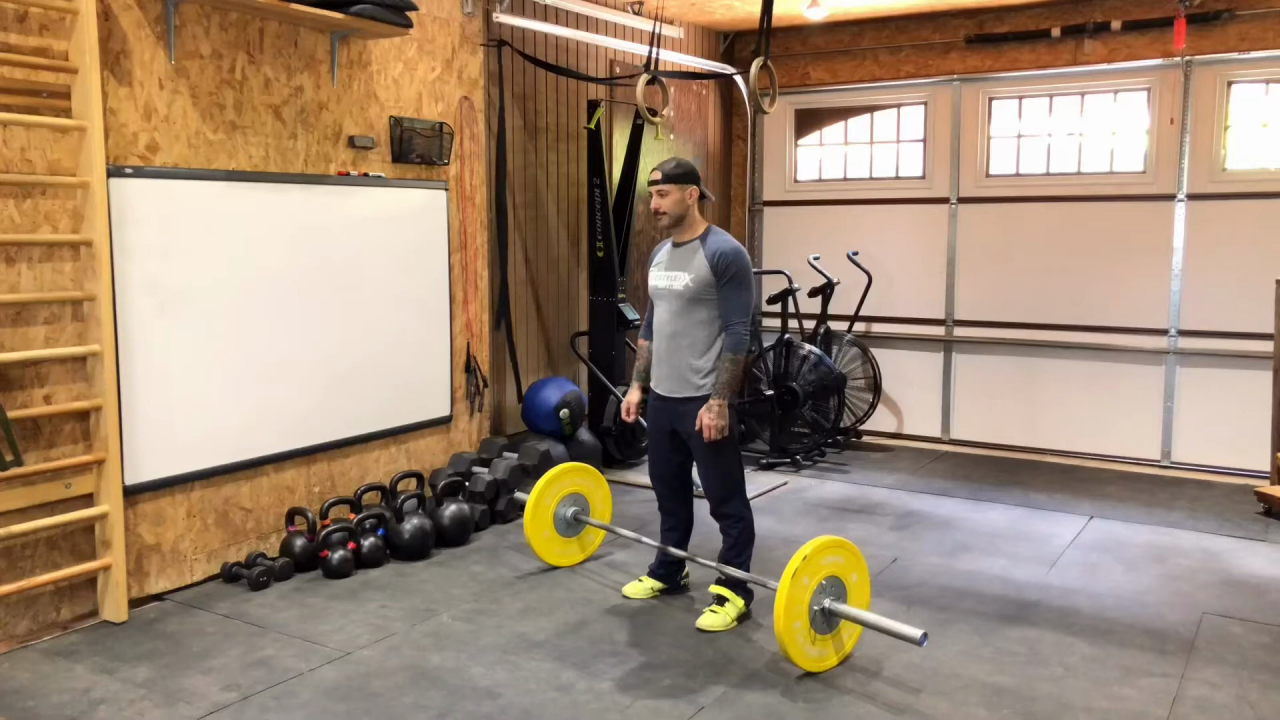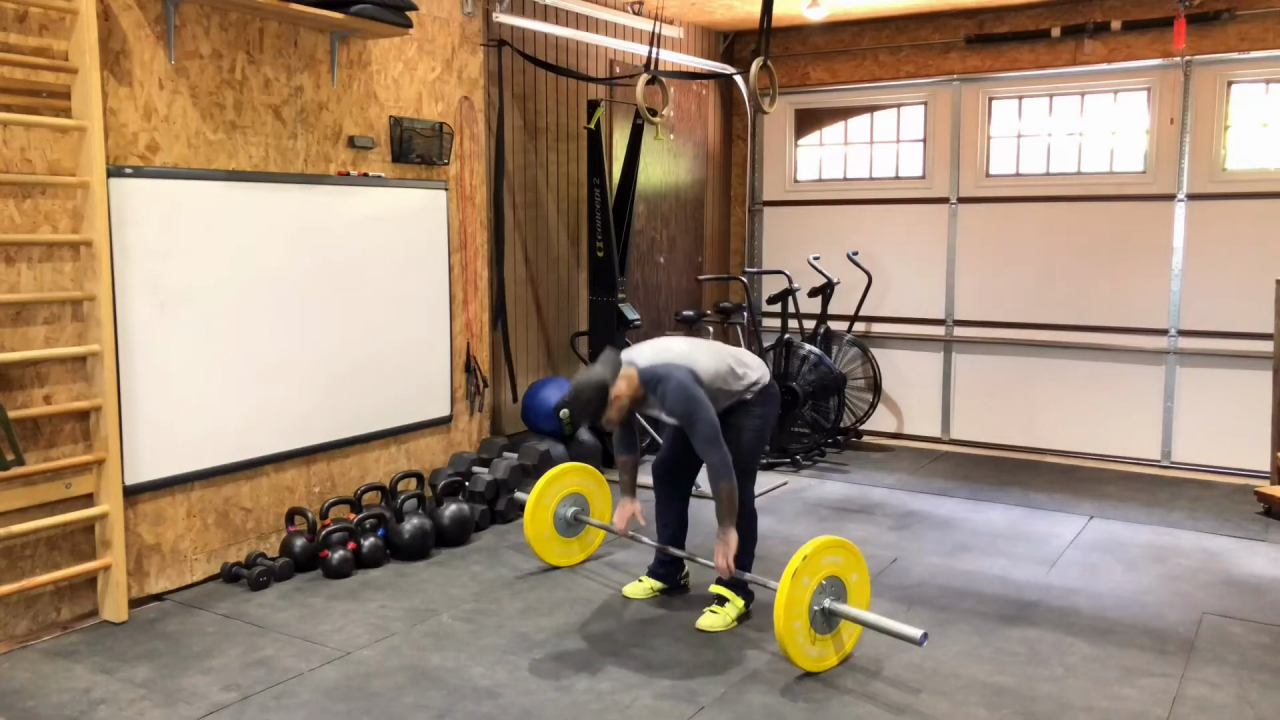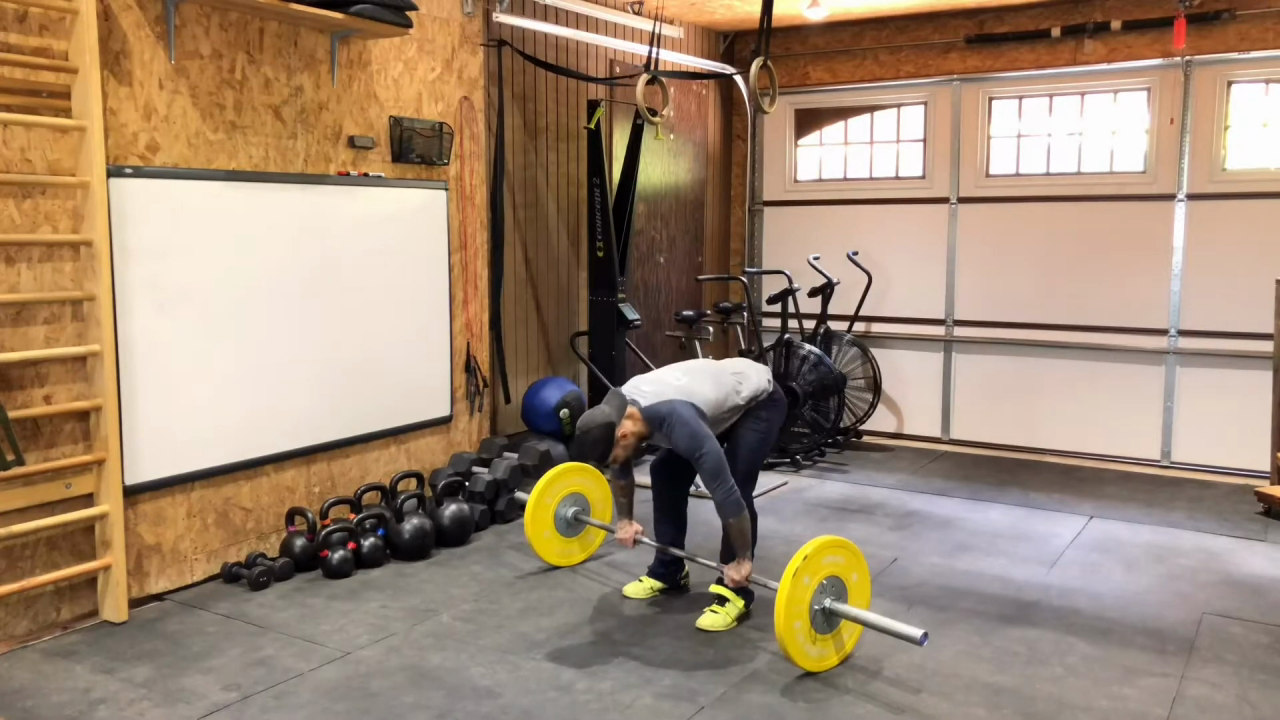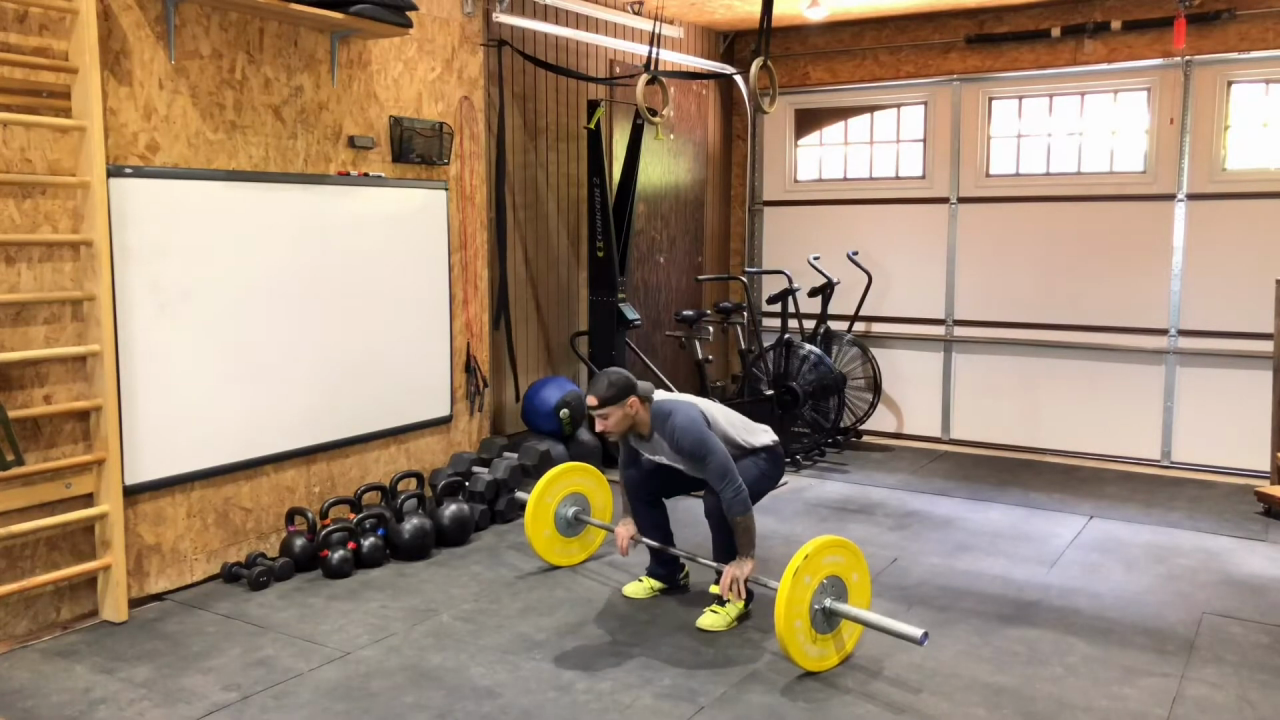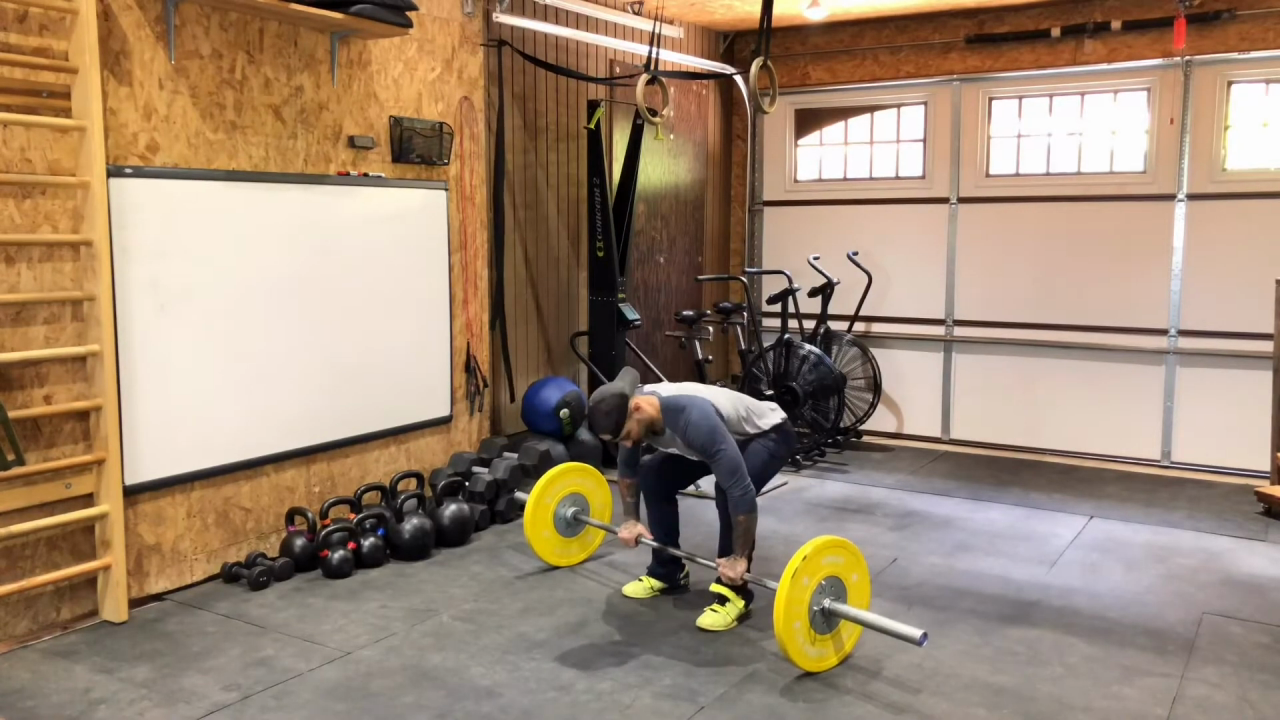
dt=0.7s
person 1, frame 1
left shoulder: (724, 253)
right shoulder: (660, 254)
left elbow: (737, 335)
left wrist: (719, 402)
right wrist: (637, 385)
left hip: (705, 401)
right hip: (663, 398)
left knee: (725, 499)
right knee: (669, 490)
left ankle: (734, 592)
right ankle: (669, 572)
person 1, frame 2
left shoulder: (674, 388)
right shoulder: (619, 379)
left elbow: (716, 458)
right elbow: (625, 441)
left wrist: (727, 532)
right wrist: (627, 496)
left hip: (750, 395)
right hip: (709, 399)
left knee: (736, 484)
right knee: (666, 471)
left ankle: (734, 592)
right ankle: (668, 572)
person 1, frame 3
left shoulder: (677, 421)
right shoulder: (618, 413)
left elbow: (724, 490)
right elbow: (620, 469)
left wrist: (743, 559)
right wrist: (624, 518)
left hip: (759, 403)
right hip: (721, 399)
left knee: (736, 486)
right knee: (665, 474)
left ankle: (735, 593)
right ankle: (669, 571)
person 1, frame 4
left shoulder: (682, 423)
right shoulder: (629, 418)
left elbow: (733, 491)
right elbow: (628, 467)
left wrist: (745, 559)
right wrist: (628, 517)
left hip: (760, 455)
left knee: (717, 501)
right knee: (638, 480)
left ankle: (734, 594)
right ankle: (667, 571)
person 1, frame 5
left shoulder: (695, 420)
right shoulder: (631, 413)
left elbow: (741, 489)
right elbow: (628, 467)
left wrist: (740, 557)
right wrist: (630, 518)
left hip: (768, 434)
right hip: (727, 434)
left knee: (727, 490)
right knee: (653, 475)
left ankle: (734, 591)
right ankle: (668, 571)
